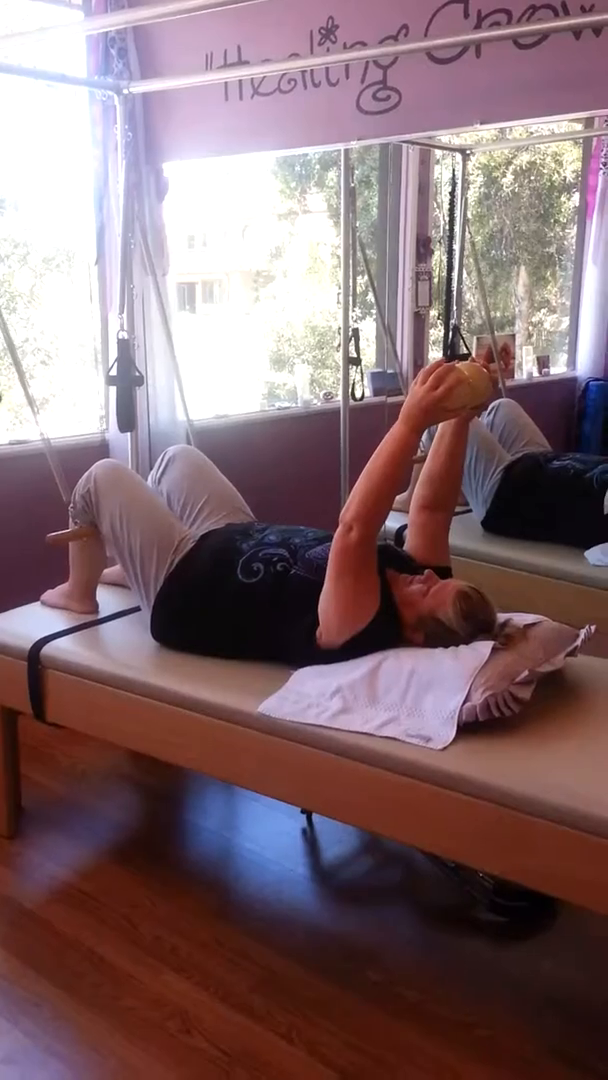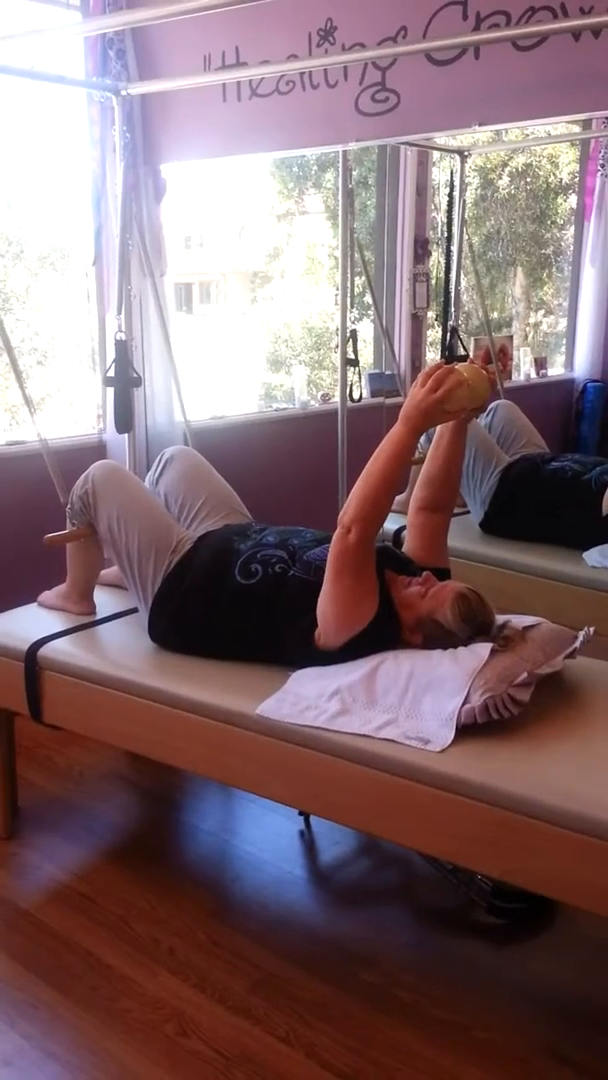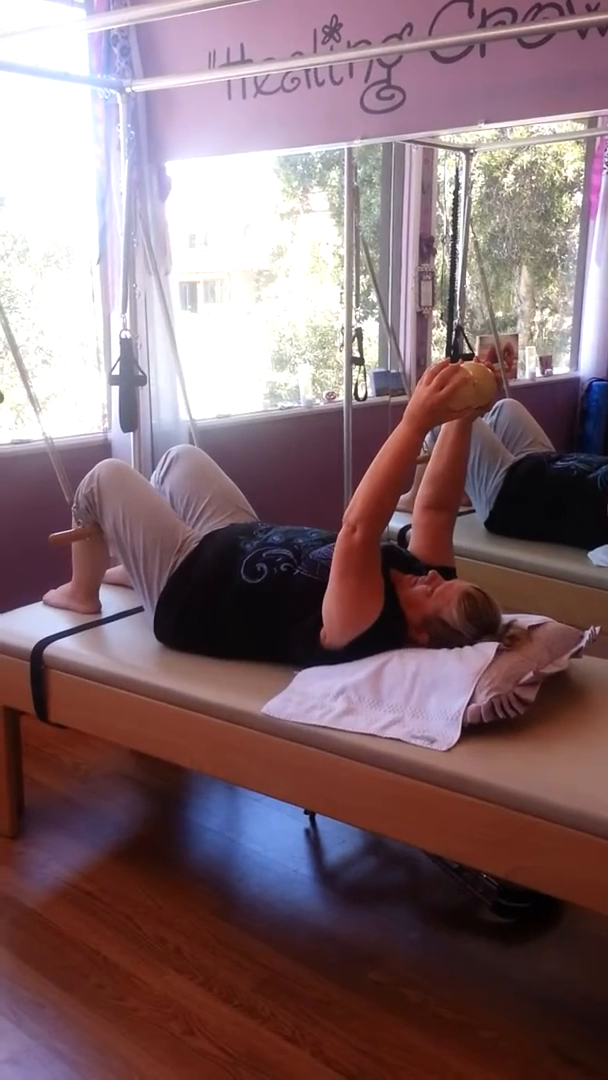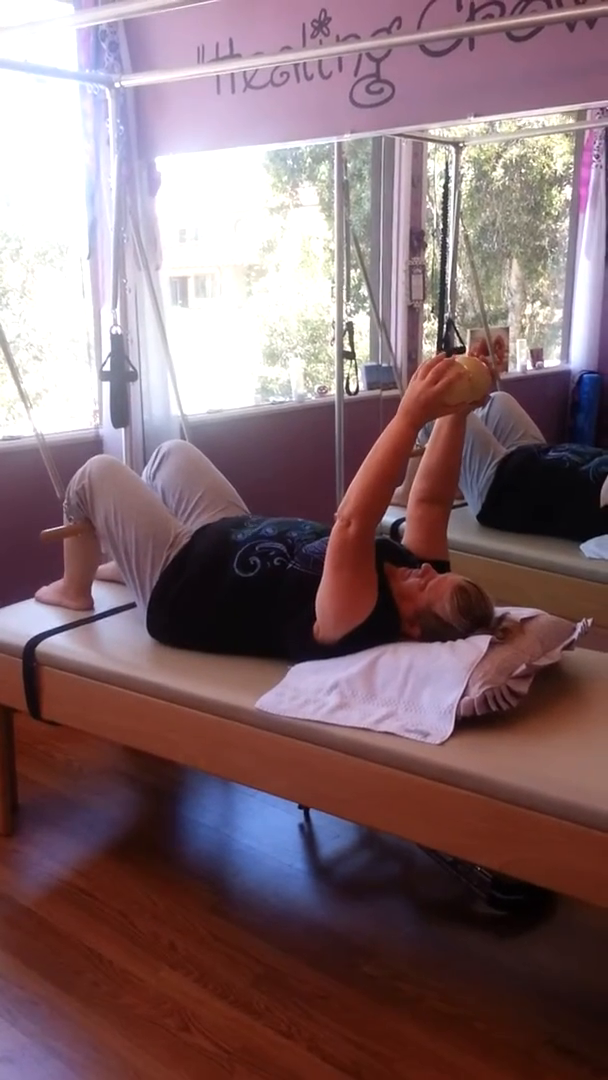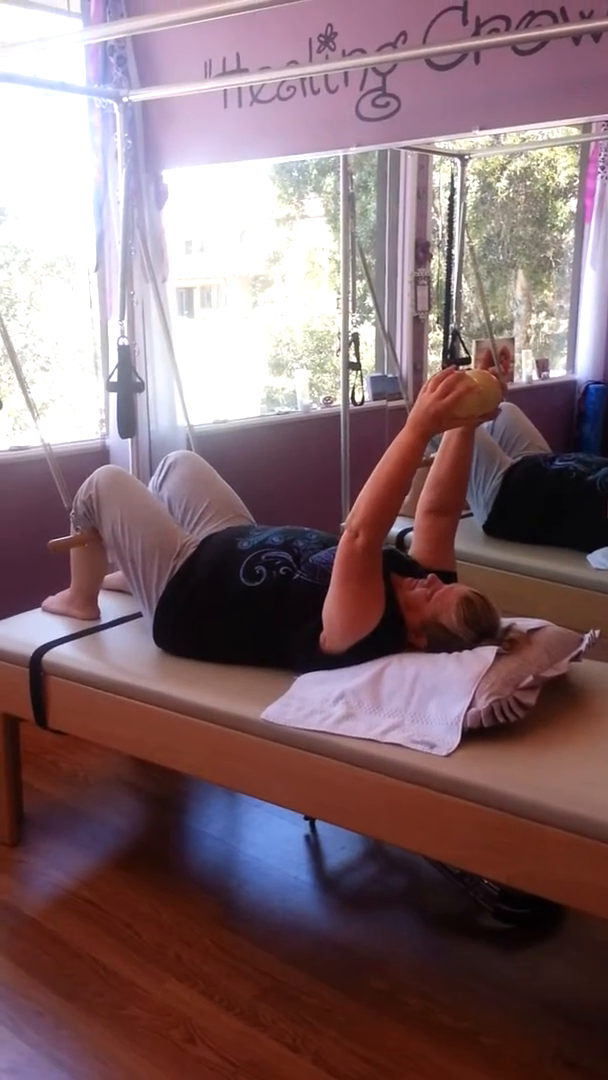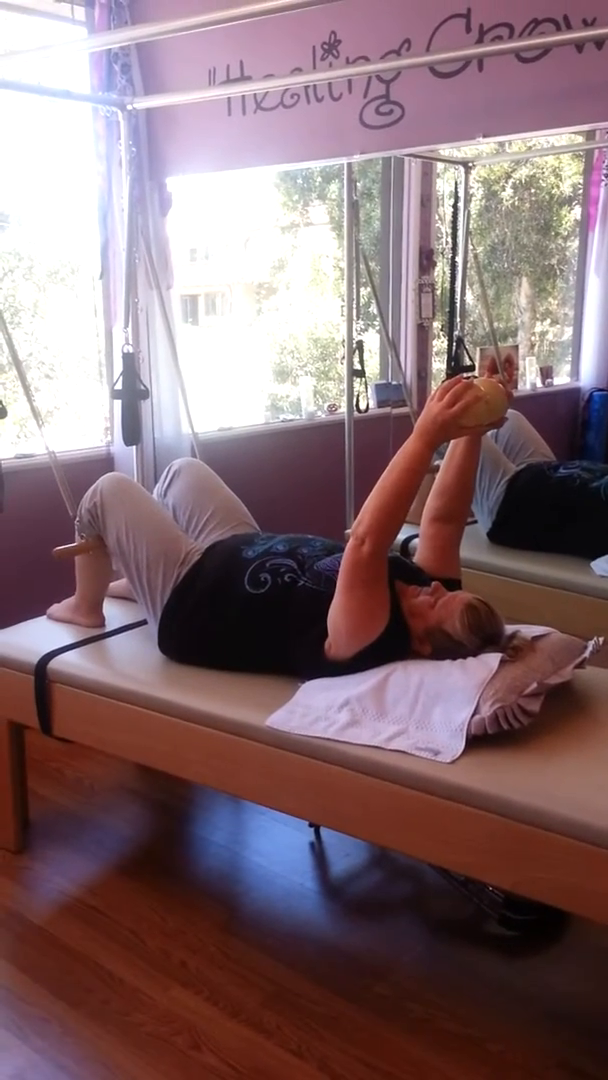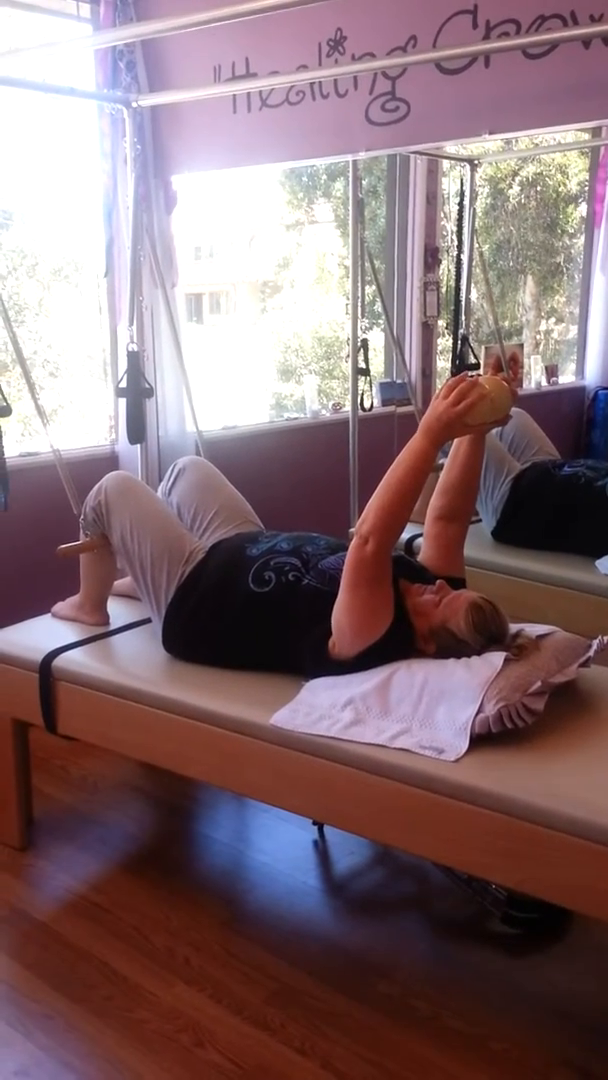
dt=0.5s
person 1, frame 1
left shoulder: (361, 629)
right shoulder: (427, 585)
left elbow: (355, 528)
right elbow: (432, 507)
left wrist: (411, 422)
right wrist: (458, 419)
left hip: (184, 589)
left knee: (103, 477)
right knee: (180, 458)
left ankle: (78, 592)
right ankle: (131, 565)
person 1, frame 2
left shoulder: (361, 629)
right shoulder: (415, 577)
left elbow: (353, 529)
right elbow: (431, 506)
left wrist: (410, 424)
right wrist: (455, 418)
left hip: (182, 590)
left knee: (100, 477)
right knee: (178, 459)
left ankle: (76, 593)
right ankle: (128, 564)
person 1, frame 3
left shoulder: (365, 628)
right shoulder: (424, 578)
left elbow: (358, 528)
right elbow: (436, 506)
left wrist: (415, 422)
right wrist: (460, 419)
left hip: (187, 589)
left knee: (106, 477)
right knee: (183, 458)
left ankle: (81, 592)
right ankle: (133, 565)
person 1, frame 4
left shoulder: (360, 623)
right shoulder: (417, 574)
left elbow: (353, 522)
right elbow: (431, 498)
left wrist: (410, 417)
right wrist: (455, 412)
left hip: (180, 585)
right hip: (232, 543)
left knee: (98, 472)
right knee: (174, 453)
left ankle: (75, 589)
right ankle: (125, 560)
person 1, frame 5
left shoulder: (364, 634)
right shoulder: (426, 583)
left elbow: (361, 534)
right elbow: (438, 511)
left wrist: (418, 428)
right wrist: (463, 423)
left hip: (185, 594)
left knee: (103, 483)
right knee: (179, 464)
left ankle: (79, 598)
right ankle: (132, 571)
person 1, frame 6
left shoulder: (371, 641)
right shoulder: (430, 592)
left elbow: (367, 541)
right elbow: (444, 518)
left wrist: (425, 437)
right wrist: (469, 432)
left hip: (190, 602)
left knee: (110, 489)
right knee: (185, 470)
left ankle: (85, 606)
right ankle: (136, 577)
person 1, frame 7
left shoulder: (374, 641)
right shoulder: (442, 595)
left elbow: (371, 540)
right elbow: (447, 518)
left wrist: (430, 435)
right wrist: (473, 429)
left hip: (194, 599)
left knee: (114, 488)
right knee: (189, 468)
left ankle: (89, 604)
right ankle: (140, 575)
